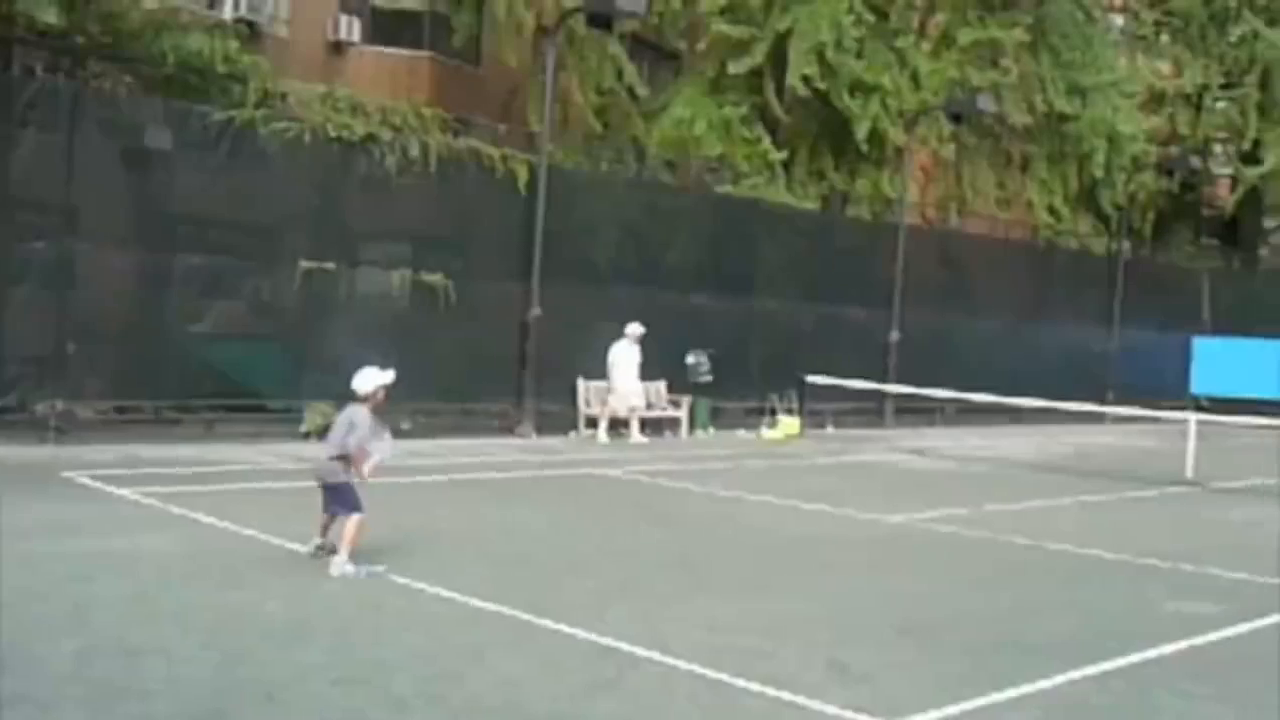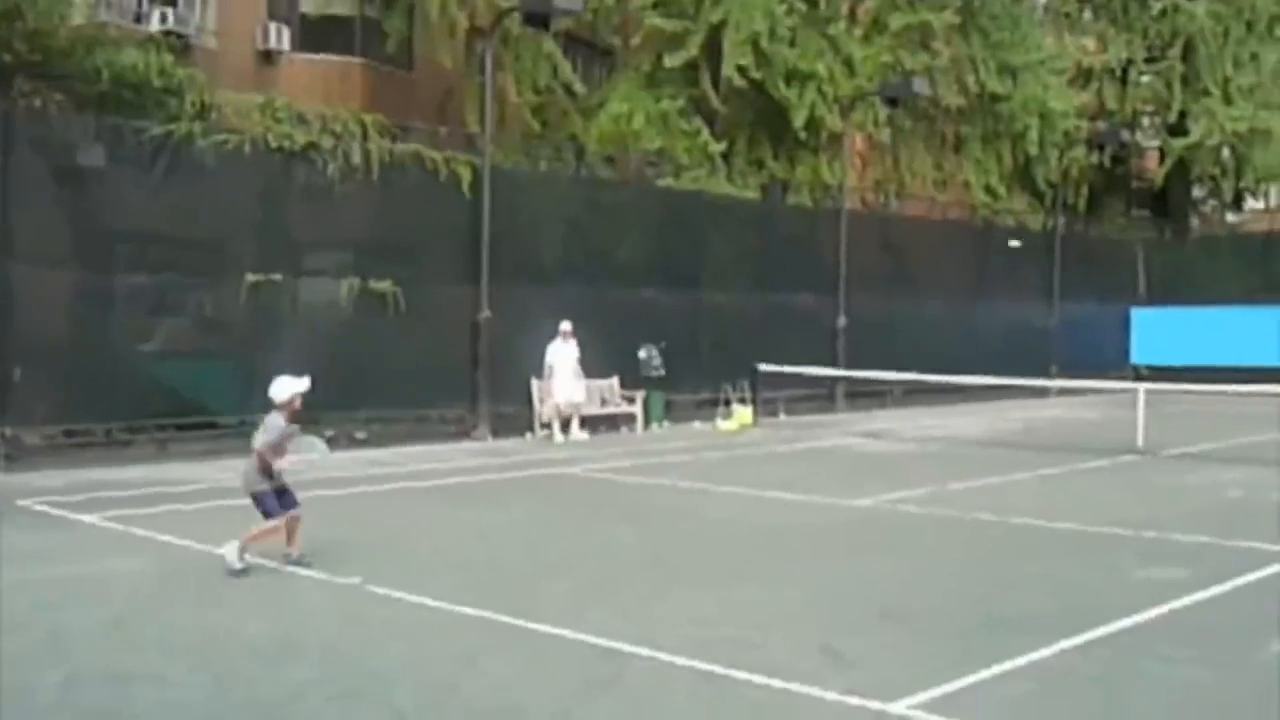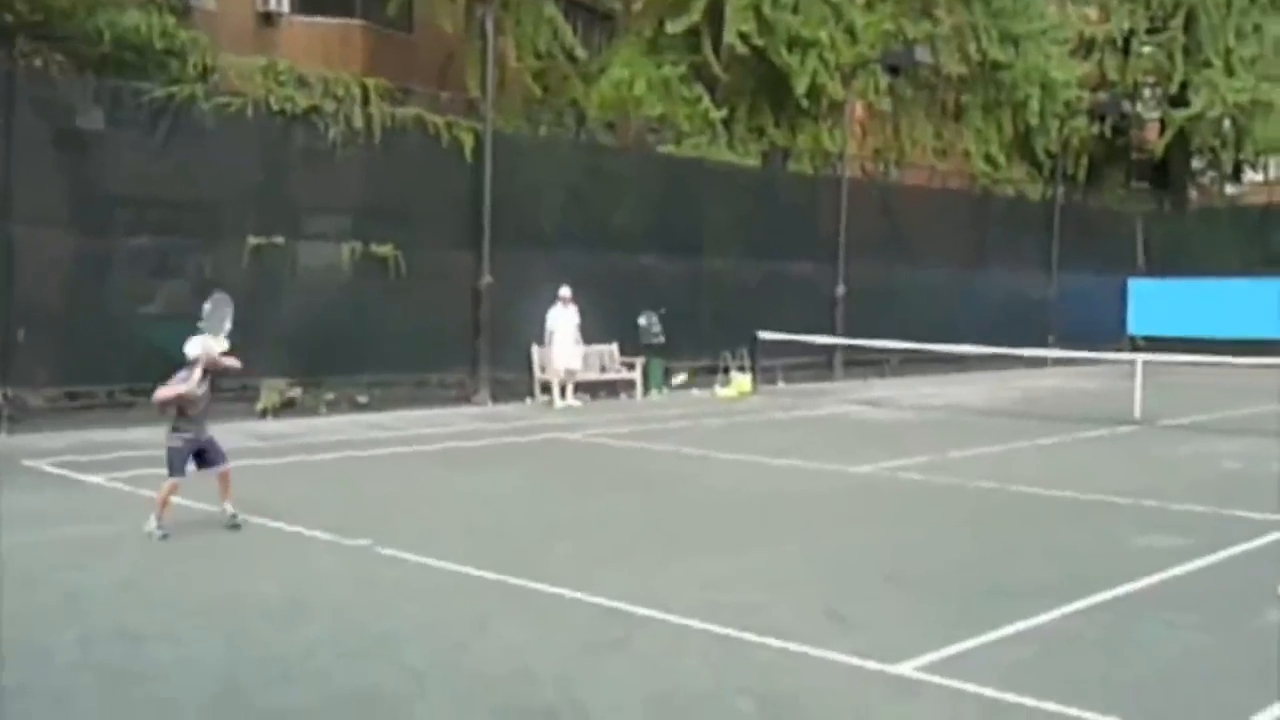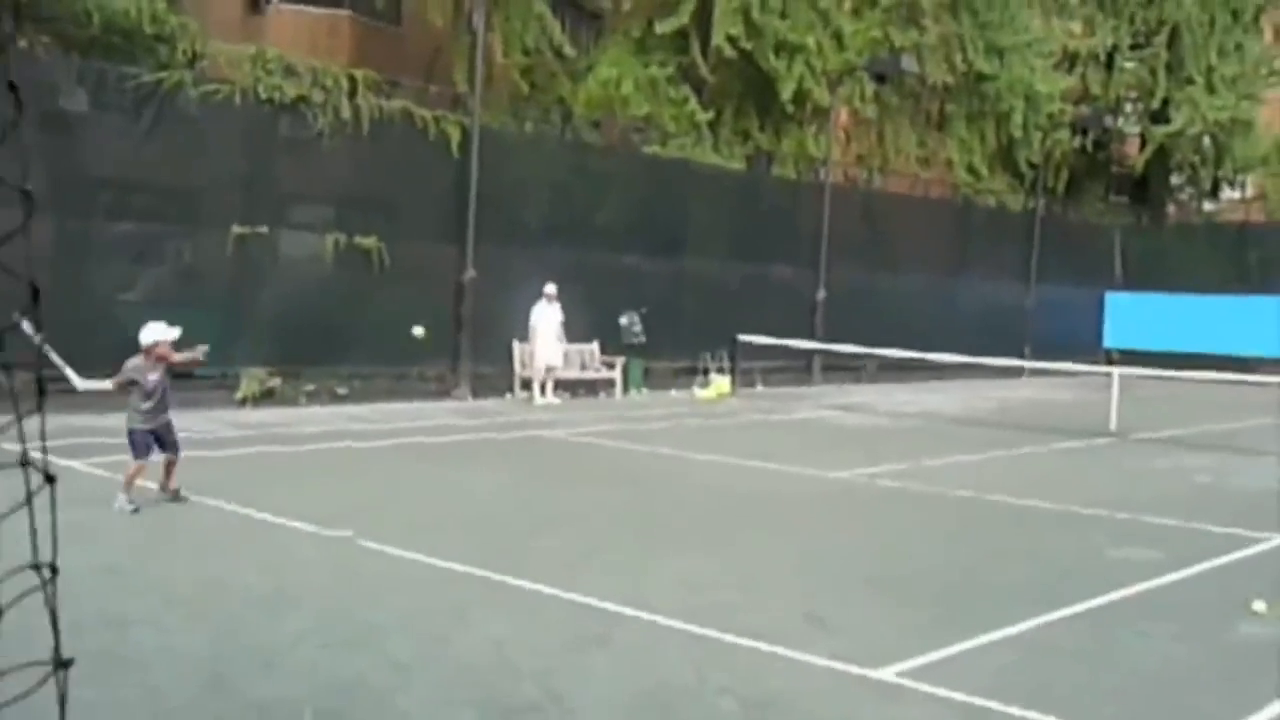
dt=0.5s
person 1, frame 1
left shoulder: (352, 410)
right shoulder: (364, 419)
right elbow: (351, 447)
left wrist: (363, 460)
right wrist: (361, 468)
left hip: (328, 467)
right hip: (335, 471)
left knee: (334, 510)
right knee: (355, 515)
left ankle: (320, 542)
right ankle: (342, 562)
person 1, frame 2
left shoulder: (279, 420)
right shoulder: (277, 424)
left elbow: (266, 443)
right elbow: (258, 446)
right wrist: (273, 464)
left hip: (272, 480)
right hip: (259, 482)
left knee: (294, 512)
right knee: (276, 522)
left ankle: (292, 553)
right ankle: (236, 549)
person 1, frame 3
left shoulder: (208, 369)
right shoulder: (181, 379)
left elbow: (236, 365)
right elbow: (157, 397)
left wrist: (217, 356)
right wrist: (183, 390)
left hip: (201, 435)
right hip: (179, 438)
left knee: (223, 469)
right knee: (174, 480)
left ankle: (228, 511)
right ankle: (155, 521)
person 1, frame 4
left shoulder: (167, 360)
right shoulder: (133, 366)
left elbow: (183, 358)
right elbow: (116, 384)
left wrist: (196, 354)
left hip: (161, 419)
right hip: (139, 422)
left knee: (173, 455)
right knee: (140, 462)
left ankle: (168, 487)
right ankle: (124, 497)
